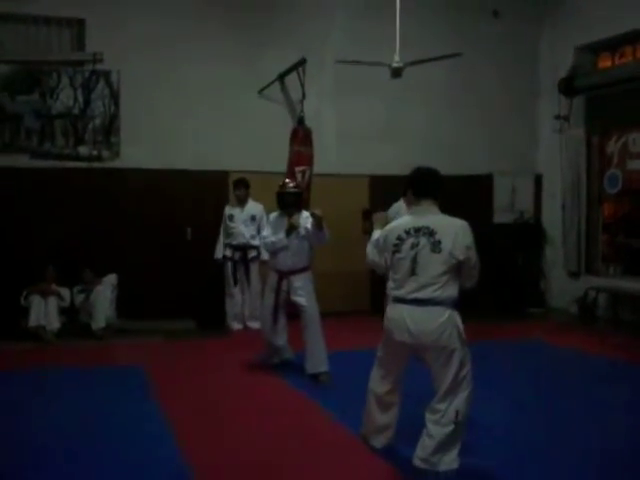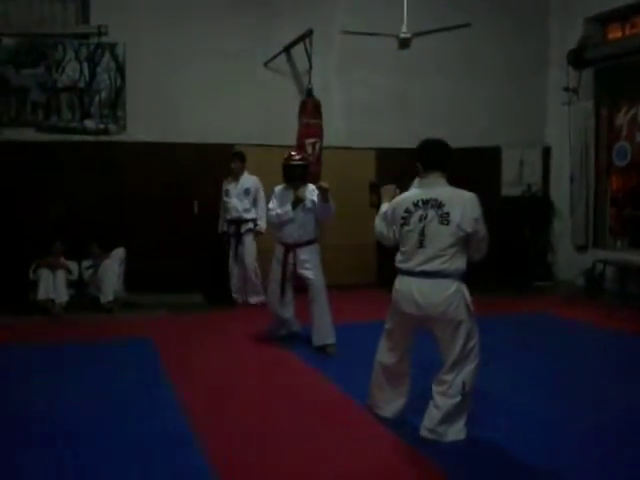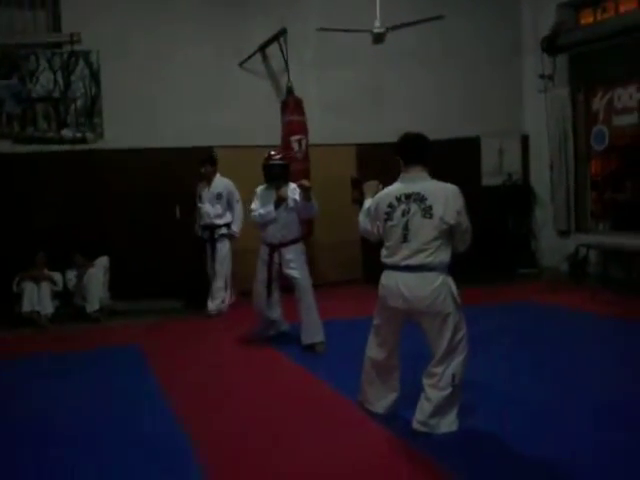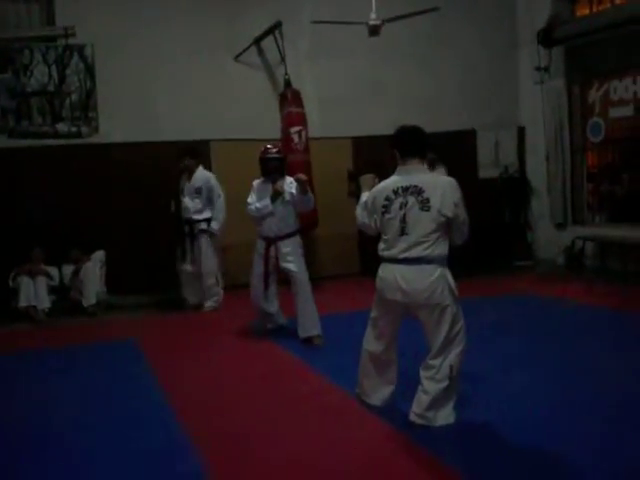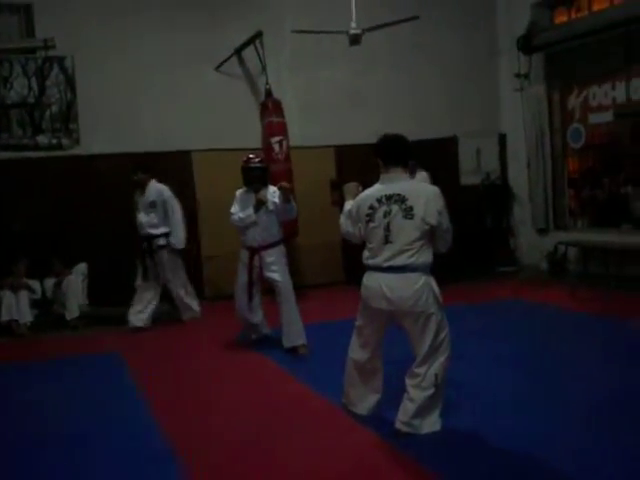
dt=0.4s
person 1, frame 1
left shoulder: (393, 229)
right shoulder: (458, 228)
left elbow: (376, 262)
right elbow: (470, 278)
left wrist: (377, 230)
left hip: (399, 315)
right hip: (438, 319)
left knee: (385, 377)
right knee: (453, 387)
left ankle: (375, 433)
right ankle: (434, 454)
person 1, frame 2
left shoulder: (402, 202)
right shoulder: (467, 201)
left elbow: (384, 236)
right elbow: (479, 250)
left wrist: (386, 203)
left hip: (407, 288)
right hip: (446, 291)
left knee: (393, 350)
right knee: (460, 359)
left ankle: (383, 404)
right ankle: (440, 425)
person 1, frame 3
left shoulder: (384, 197)
right shoulder: (449, 193)
left elbow: (368, 231)
right elbow: (462, 242)
left wrist: (368, 199)
left hip: (393, 282)
right hip: (432, 284)
left knee: (382, 345)
right knee: (450, 351)
left ankle: (375, 400)
right ankle: (432, 417)
person 1, frame 4
left shoulder: (381, 190)
right shoulder: (446, 185)
left elbow: (366, 225)
right elbow: (460, 234)
left wrist: (365, 193)
left hip: (390, 275)
right hip: (430, 277)
left knee: (379, 337)
right knee: (447, 344)
left ankle: (372, 392)
right ankle: (429, 410)
person 1, frame 5
left shoulder: (365, 198)
right shoulder: (429, 193)
left elbow: (350, 233)
right elbow: (444, 242)
left wrist: (349, 201)
left hip: (375, 283)
right hip: (414, 285)
left knee: (364, 346)
right knee: (432, 352)
left ankle: (358, 401)
right ankle: (415, 417)
person 2, frame 1
left shoulder: (307, 218)
right shoulder: (273, 219)
left elbow: (320, 241)
right elbow: (267, 244)
left wrist: (319, 225)
right wrist: (286, 233)
left hip: (301, 276)
right hip: (277, 277)
left knee: (311, 316)
right knee: (270, 317)
left ankle: (317, 366)
right ankle: (278, 354)
person 2, frame 2
left shoulder: (313, 191)
right shoulder: (279, 192)
left elbow: (326, 215)
right elbow: (272, 217)
left wrist: (325, 197)
right wrist: (292, 205)
left hip: (307, 249)
right hip: (284, 250)
left knee: (317, 289)
right knee: (277, 291)
left ankle: (324, 338)
right ankle: (286, 326)
person 2, frame 3
left shoulder: (294, 189)
right shoulder: (261, 192)
left elbow: (309, 213)
right elbow: (256, 217)
left wrist: (307, 196)
right wrist: (275, 205)
left hip: (292, 249)
right hip: (269, 250)
left knee: (304, 288)
right knee: (263, 291)
left ankle: (313, 337)
right ankle: (274, 326)
person 2, frame 4
left shoulder: (291, 183)
right shoulder: (257, 185)
left elbow: (306, 206)
right elbow: (252, 210)
left wrist: (304, 189)
right wrist: (272, 198)
left hip: (289, 242)
right hip: (265, 243)
left knee: (301, 281)
right knee: (260, 285)
left ankle: (310, 330)
right ankle: (272, 319)
person 2, frame 5
left shoulder: (274, 192)
right shoulder: (240, 195)
left elbow: (289, 215)
right elbow: (236, 220)
left wrist: (287, 198)
right wrist: (255, 208)
left hip: (273, 252)
right hip: (249, 254)
left knee: (285, 291)
right knee: (244, 295)
left ankle: (295, 340)
right ankle: (256, 329)
person 3, frame 1
left shoulder: (258, 208)
right shoulder: (228, 209)
left elbow: (264, 232)
right elbow: (223, 233)
left wrist: (264, 254)
right wrist: (219, 254)
left hip: (251, 253)
right hip: (232, 253)
left knee: (253, 289)
right knee: (233, 289)
left ankle: (253, 321)
right ankle: (235, 322)
person 3, frame 2
left shoulder: (253, 181)
right shoulder: (226, 183)
left elbow: (261, 204)
right elbow: (223, 207)
left wrist: (260, 225)
right wrist: (221, 227)
left hip: (247, 226)
right hip: (231, 227)
left knee: (249, 263)
right knee: (234, 264)
left ankle: (255, 296)
right ankle: (239, 296)
person 3, frame 3
left shoulder: (226, 184)
right shoulder: (200, 187)
left elbow: (237, 207)
right elbow: (199, 210)
left wrist: (234, 229)
right wrist: (199, 231)
left hip: (222, 232)
right hip: (207, 232)
left knee: (221, 269)
right knee: (212, 270)
left ankle: (216, 305)
right ankle: (226, 298)
person 3, frame 4
left shoulder: (208, 178)
right shoulder: (184, 179)
left elbow: (219, 202)
left wrist: (215, 226)
right wrist: (184, 223)
left hip: (203, 227)
right hip: (188, 228)
left knee: (208, 267)
right knee: (185, 266)
left ankle: (212, 301)
right ankle: (194, 299)
person 3, frame 5
left shoulder: (161, 191)
right shoulder: (139, 195)
left elbow: (175, 215)
left wrist: (176, 241)
right wrist: (143, 239)
left hip: (162, 243)
right hip: (147, 244)
left knee: (176, 279)
right knee: (145, 282)
left ankle: (191, 313)
right ankle: (139, 320)
